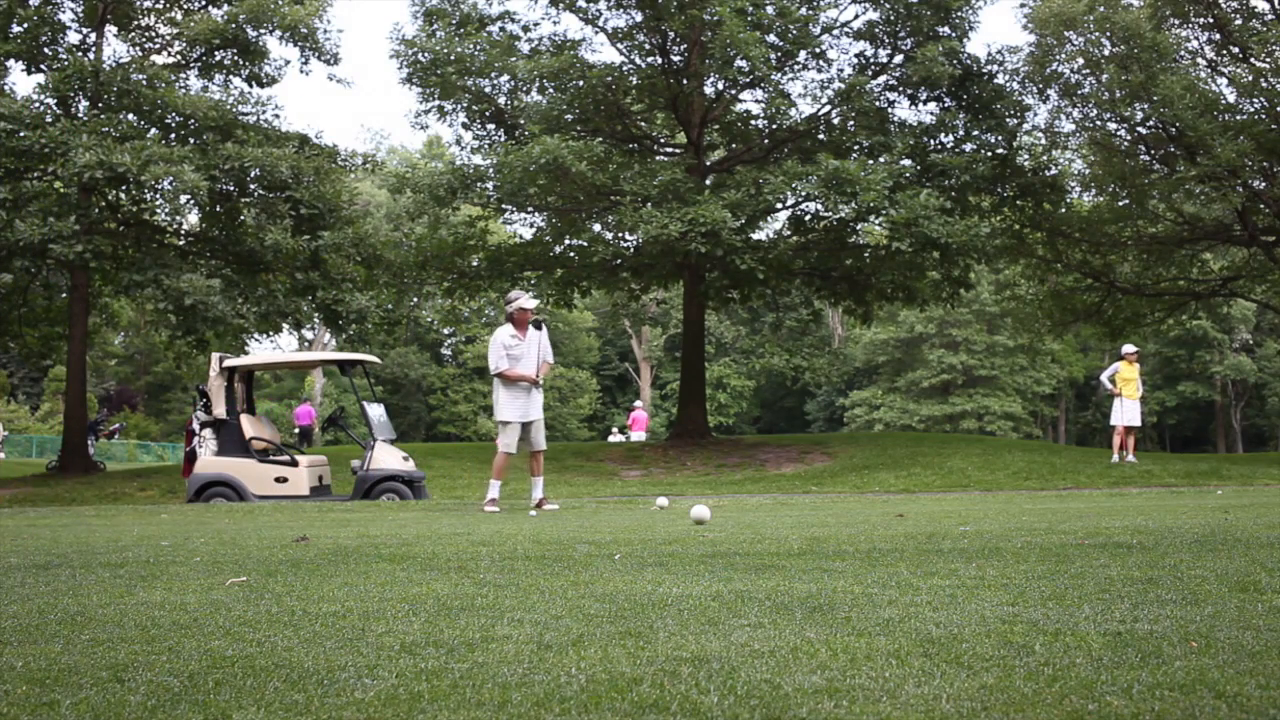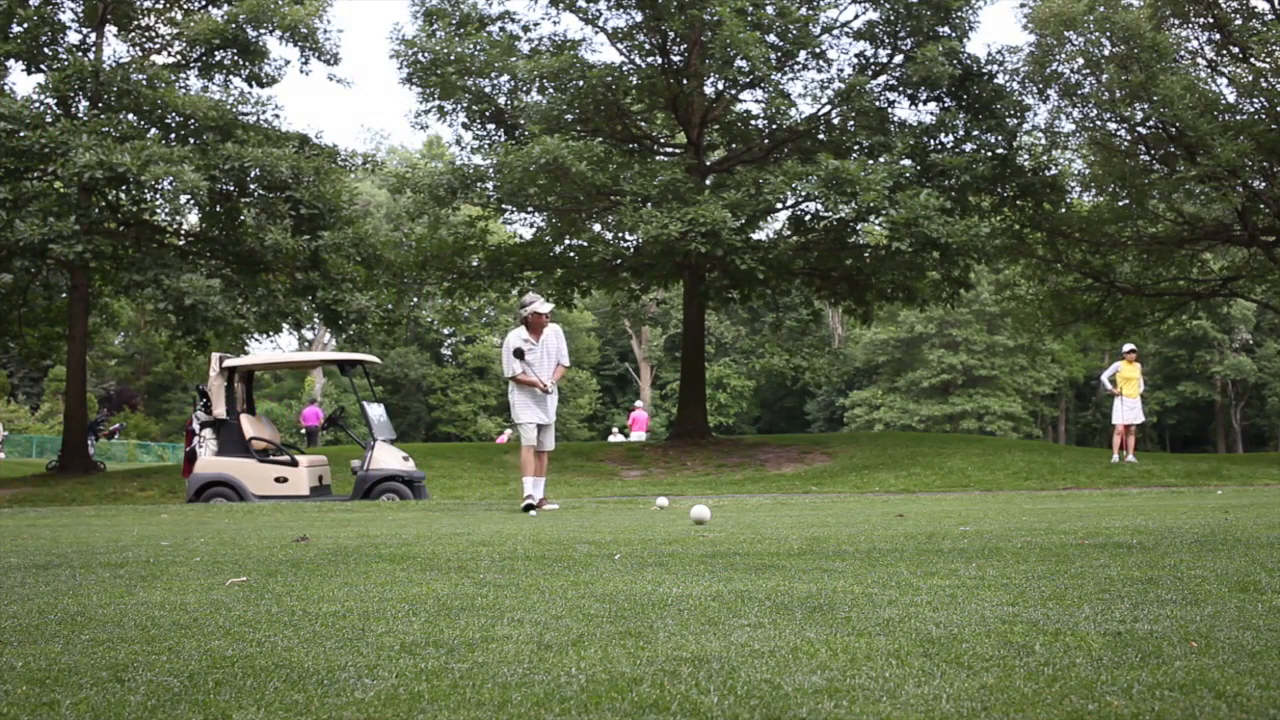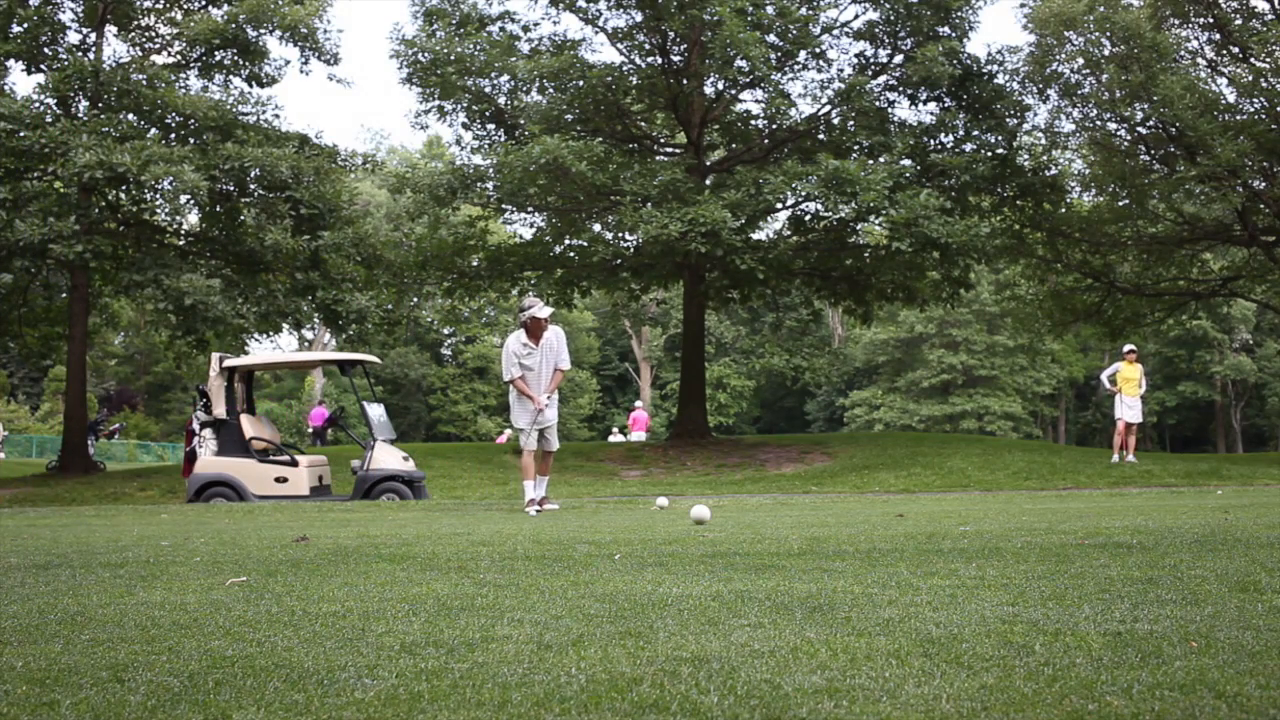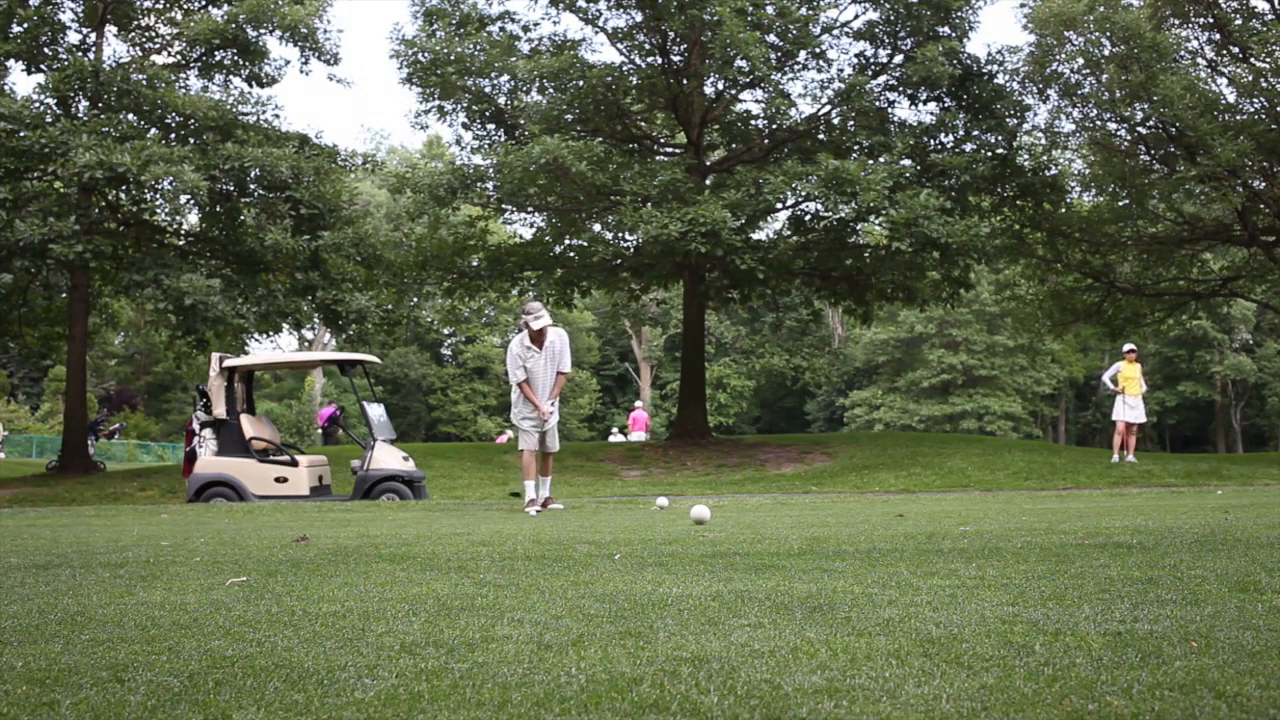
dt=0.4s
person 1, frame 1
left shoulder: (539, 329)
right shoulder: (500, 336)
left elbow: (547, 359)
right elbow: (499, 371)
left wrist: (540, 375)
right wrist: (525, 377)
left hip: (533, 400)
right hip: (509, 401)
left knee: (537, 449)
right knee: (506, 449)
left ankle: (538, 496)
right ankle: (492, 497)
person 1, frame 2
left shoulder: (555, 331)
right shoulder: (514, 339)
left elbow: (563, 362)
right elbow: (513, 374)
left wrist: (551, 382)
right wrist: (537, 383)
left hip: (548, 401)
right hip: (525, 400)
left knee: (544, 449)
right knee: (529, 444)
left ankle: (539, 496)
right ankle: (528, 494)
person 1, frame 3
left shoulder: (556, 334)
right shoulder: (513, 343)
left elbow: (561, 368)
right elbow: (513, 378)
left wrist: (547, 395)
right wrist: (534, 398)
left hip: (549, 403)
right hip: (524, 405)
left knee: (549, 449)
right knee: (529, 449)
left ankle: (541, 495)
right ankle: (530, 498)
person 1, frame 4
left shoulder: (560, 336)
right shoulder: (517, 345)
left elbow: (563, 372)
right elbow: (520, 381)
left wrist: (550, 401)
right wrist: (538, 406)
left hip: (549, 404)
right hip: (526, 406)
left knee: (548, 450)
right knee: (529, 449)
left ankle: (544, 495)
right ankle: (530, 498)
